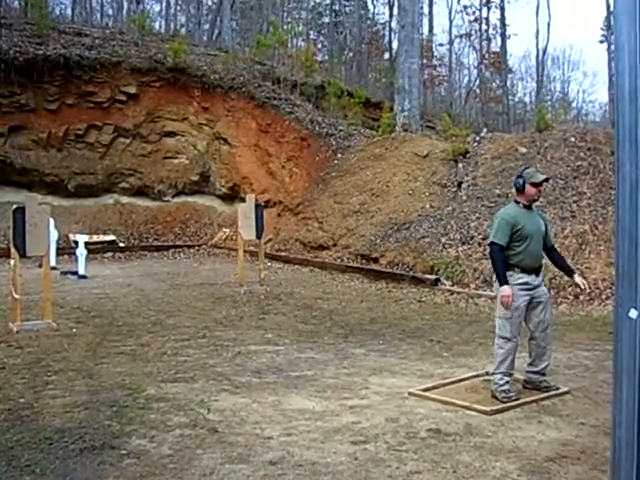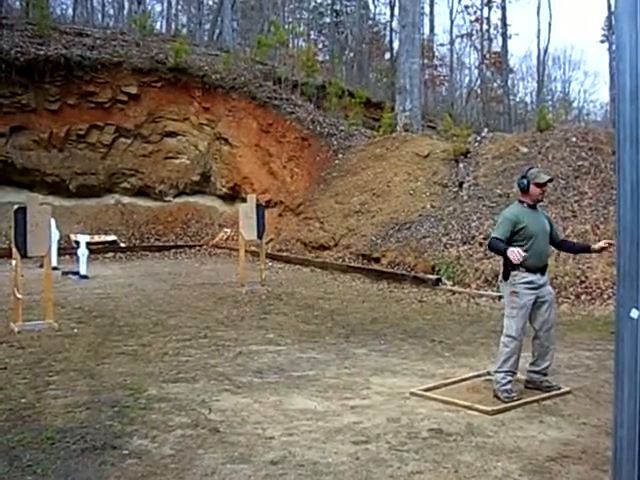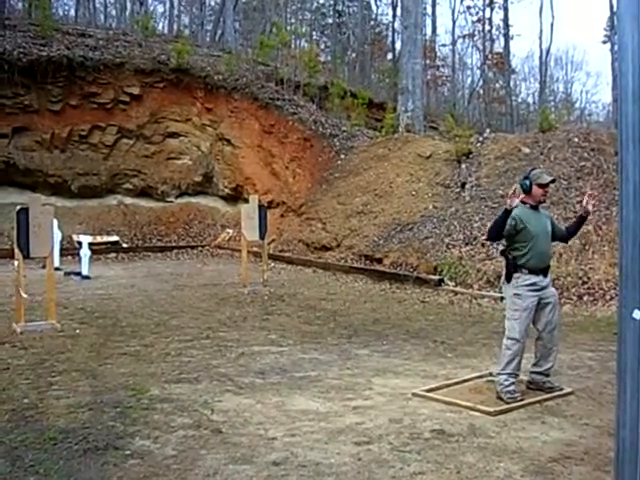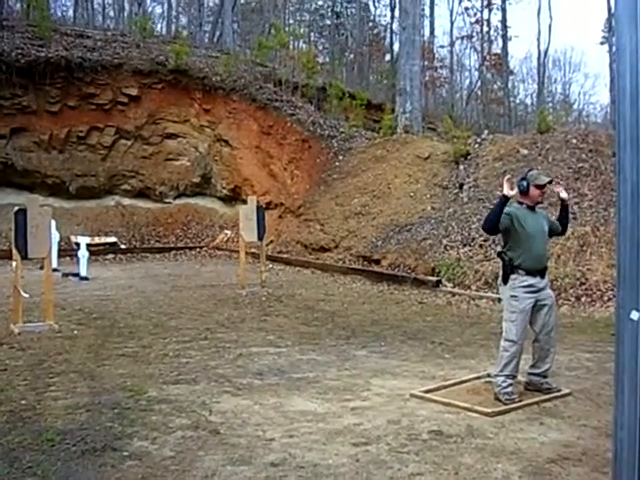
dt=0.2s
person 1, frame 1
left shoulder: (539, 217)
right shoulder: (507, 215)
left elbow: (550, 249)
right elbow: (495, 251)
left wrist: (572, 274)
right wrist: (504, 284)
left hip: (536, 280)
right hip: (514, 281)
left knee: (541, 332)
right knee: (507, 335)
left ankle: (535, 376)
right ankle: (500, 383)
person 1, frame 2
left shoulder: (543, 216)
right shoulder: (511, 214)
left elbow: (559, 243)
right elbow: (493, 243)
left wrist: (591, 248)
right wrist: (508, 250)
left hip: (541, 279)
right hip: (519, 280)
left knee: (545, 332)
right knee: (513, 334)
left ankle: (536, 376)
right ankle: (502, 382)
person 1, frame 3
left shoulder: (545, 216)
right shoulder: (516, 215)
left elbow: (563, 235)
right elbow: (492, 236)
left wrist: (583, 216)
right wrist: (509, 209)
left hip: (544, 281)
right hip: (521, 282)
left knee: (549, 333)
right knee: (516, 335)
left ankle: (539, 377)
right ankle: (505, 383)
person 1, frame 4
left shoulder: (542, 215)
right shoulder: (511, 213)
left elbow: (560, 230)
right elbow: (488, 228)
left wrist: (564, 203)
right wrist: (505, 198)
left hip: (542, 281)
right hip: (518, 283)
left knee: (547, 334)
right knee: (513, 337)
left ankle: (537, 378)
right ankle: (502, 385)
